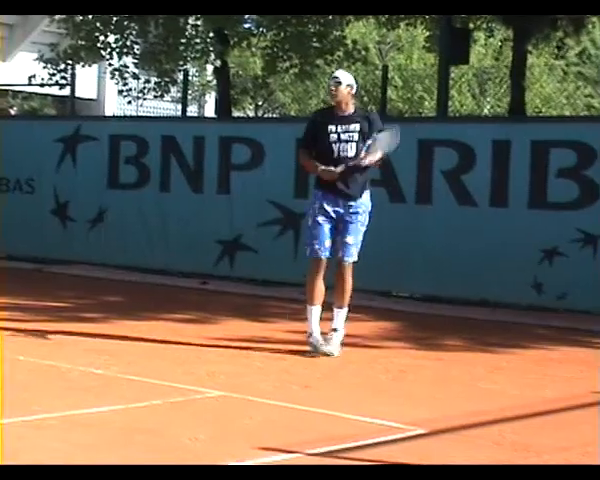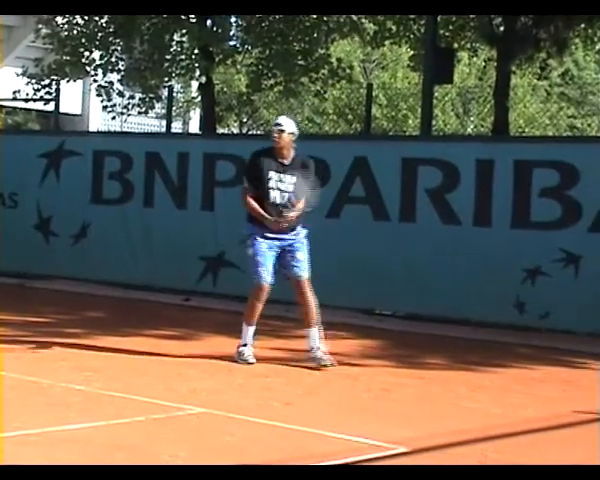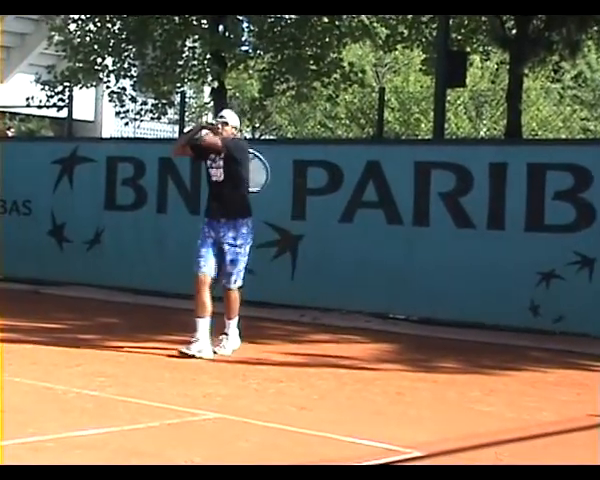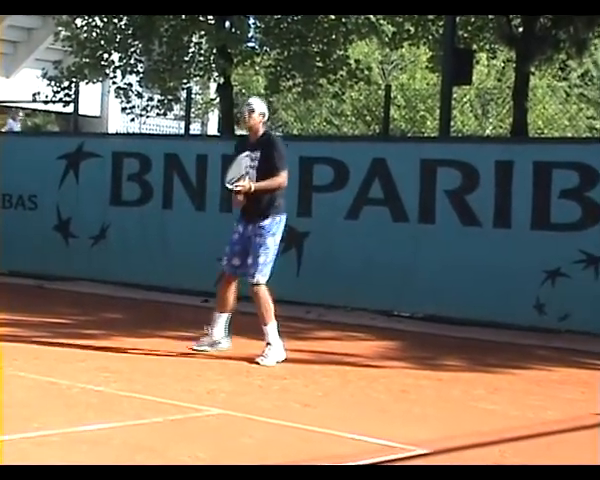
dt=1s
person 1, frame 1
left shoulder: (369, 119)
right shoulder: (319, 118)
left elbow: (376, 155)
right elbow: (304, 156)
left wrist: (370, 160)
right wrist: (319, 170)
left hip: (357, 199)
right hip: (325, 197)
left knee: (346, 265)
right knee: (318, 263)
left ankle: (337, 330)
right ankle: (313, 331)
person 1, frame 2
left shoulder: (305, 164)
right shoulder: (259, 159)
left elbow: (301, 202)
right elbow: (247, 197)
left wrist: (292, 216)
right wrist: (267, 219)
left hip: (293, 233)
right hip: (262, 232)
left knee: (303, 284)
right knee: (262, 288)
left ankle: (315, 347)
right ankle: (245, 343)
person 1, frame 3
left shoulder: (239, 146)
right shoulder: (208, 149)
left elbow: (209, 140)
right elbow: (178, 149)
left wrist: (204, 131)
right wrist: (196, 129)
left hip: (237, 224)
right hip: (212, 222)
left knee: (230, 285)
right knee: (203, 279)
left ankle: (231, 335)
right ankle: (201, 341)
person 1, frame 4
left shoulder: (272, 143)
right shoulder: (241, 145)
left elbow: (282, 180)
left wrist: (253, 187)
right wrist: (239, 193)
left hip: (269, 220)
right hip: (246, 219)
left knee: (257, 284)
right knee: (228, 276)
left ankle: (274, 345)
right ankle: (217, 335)
